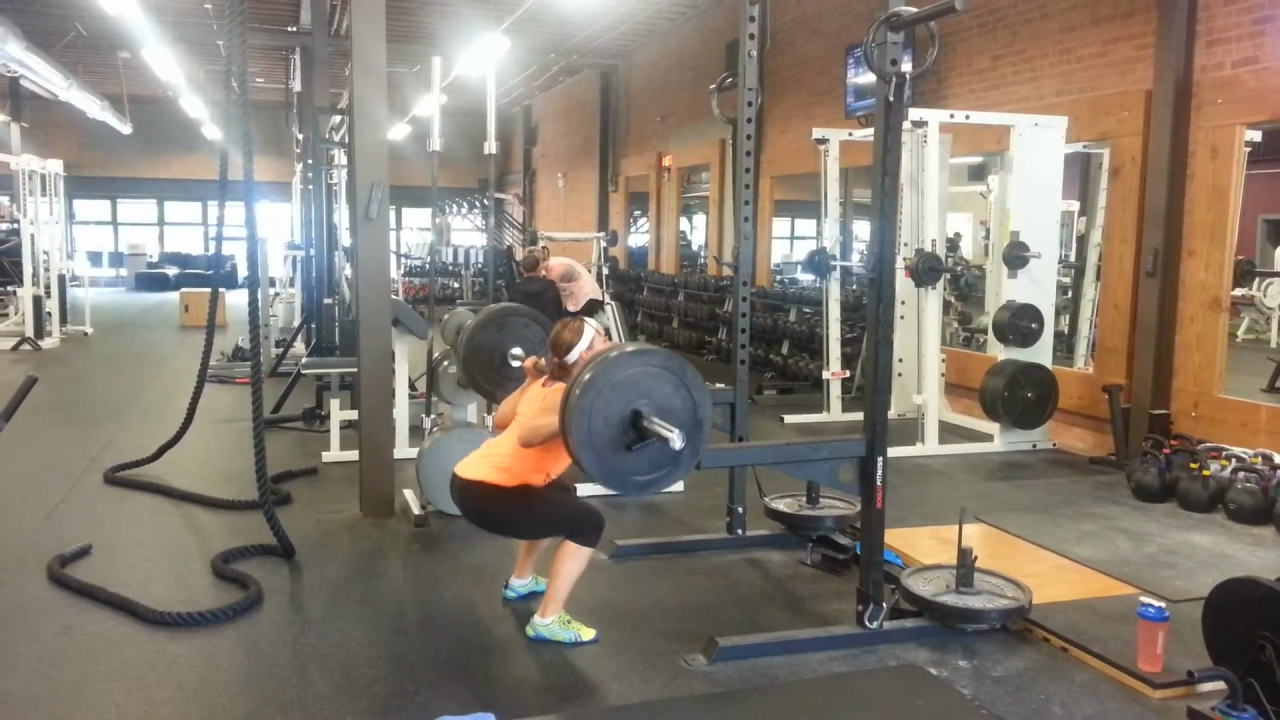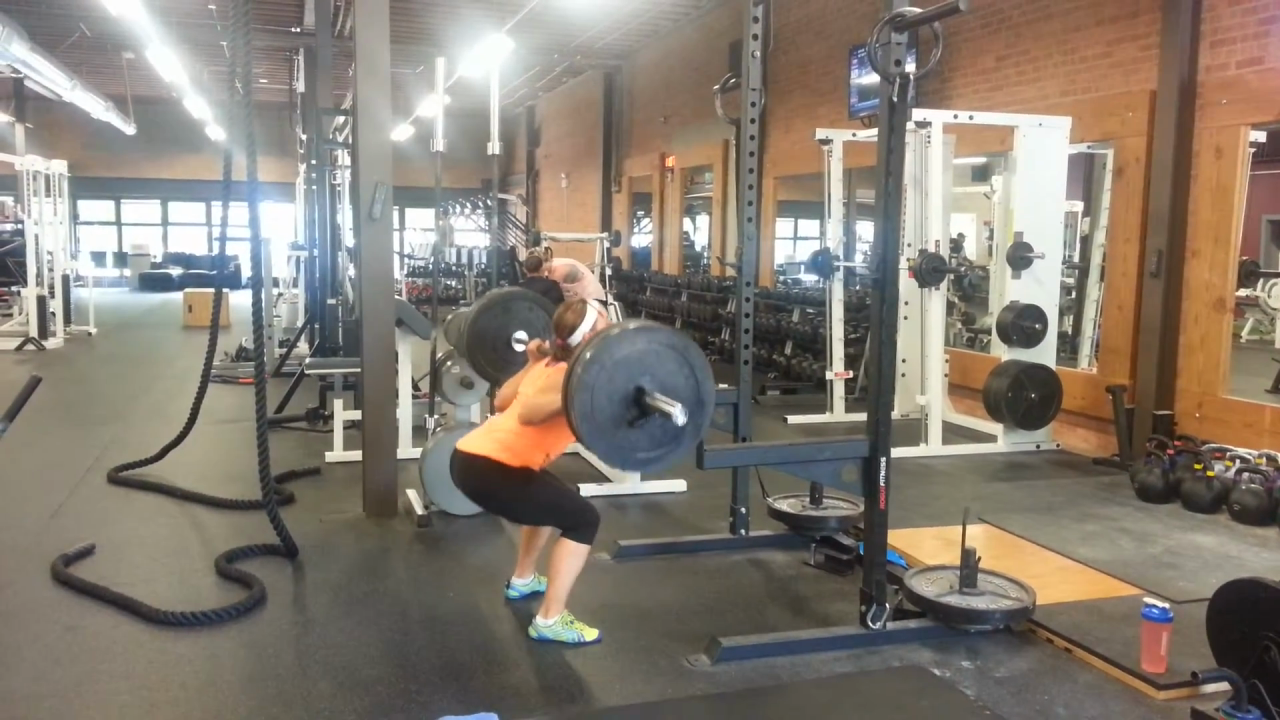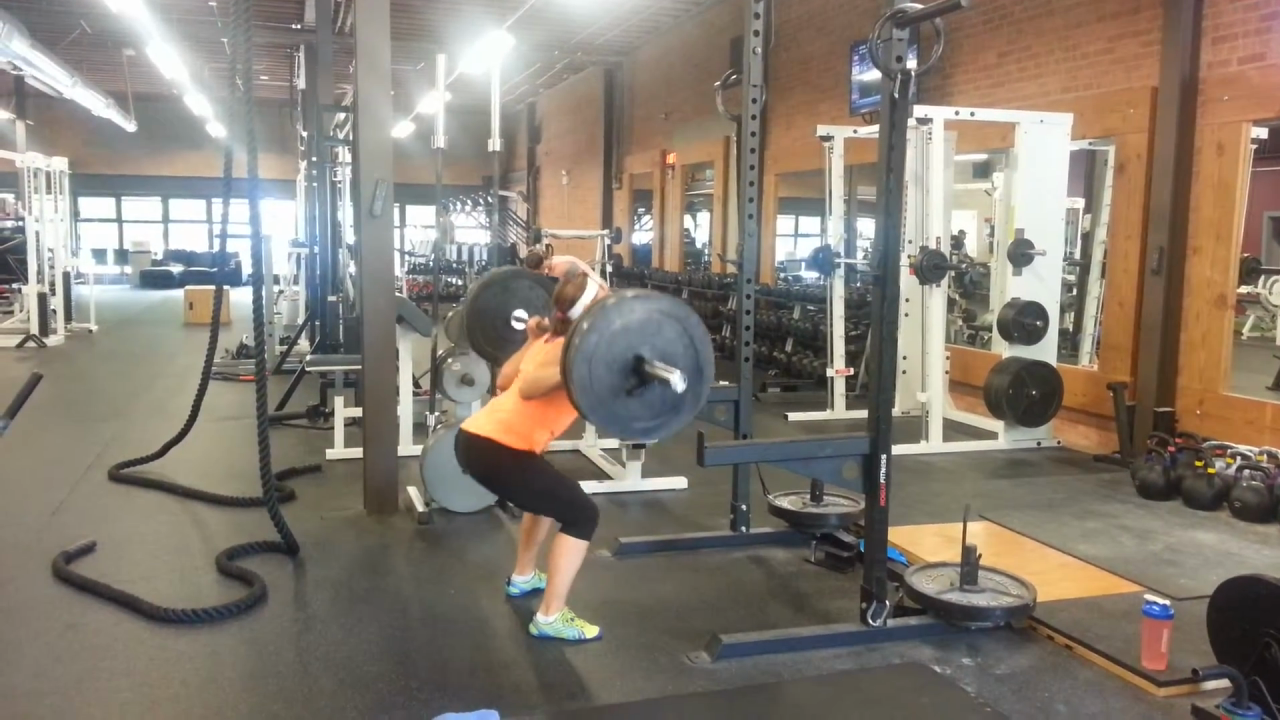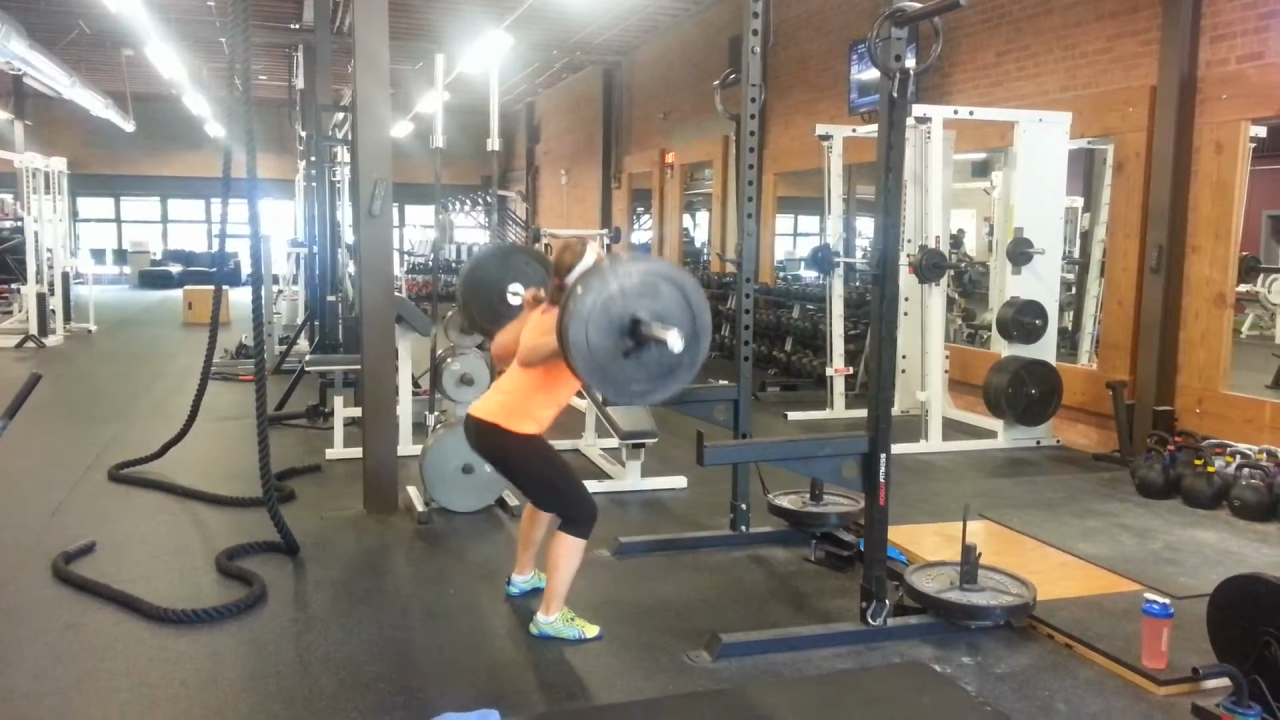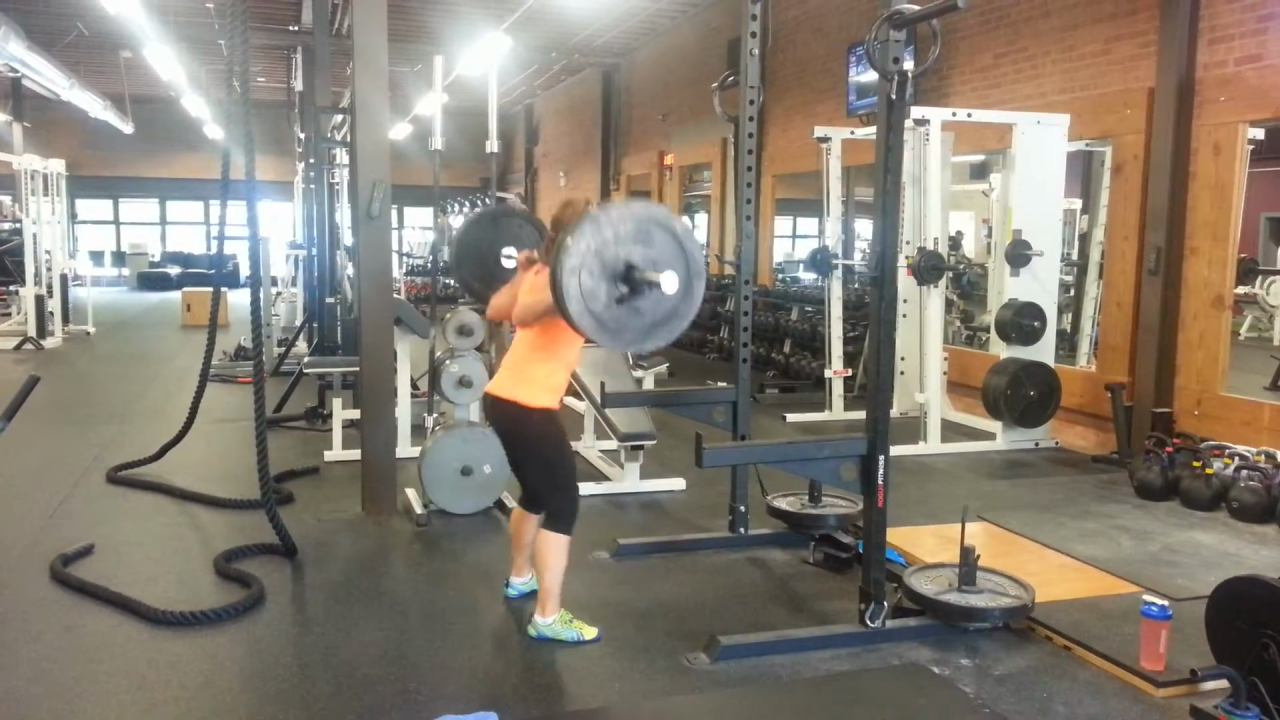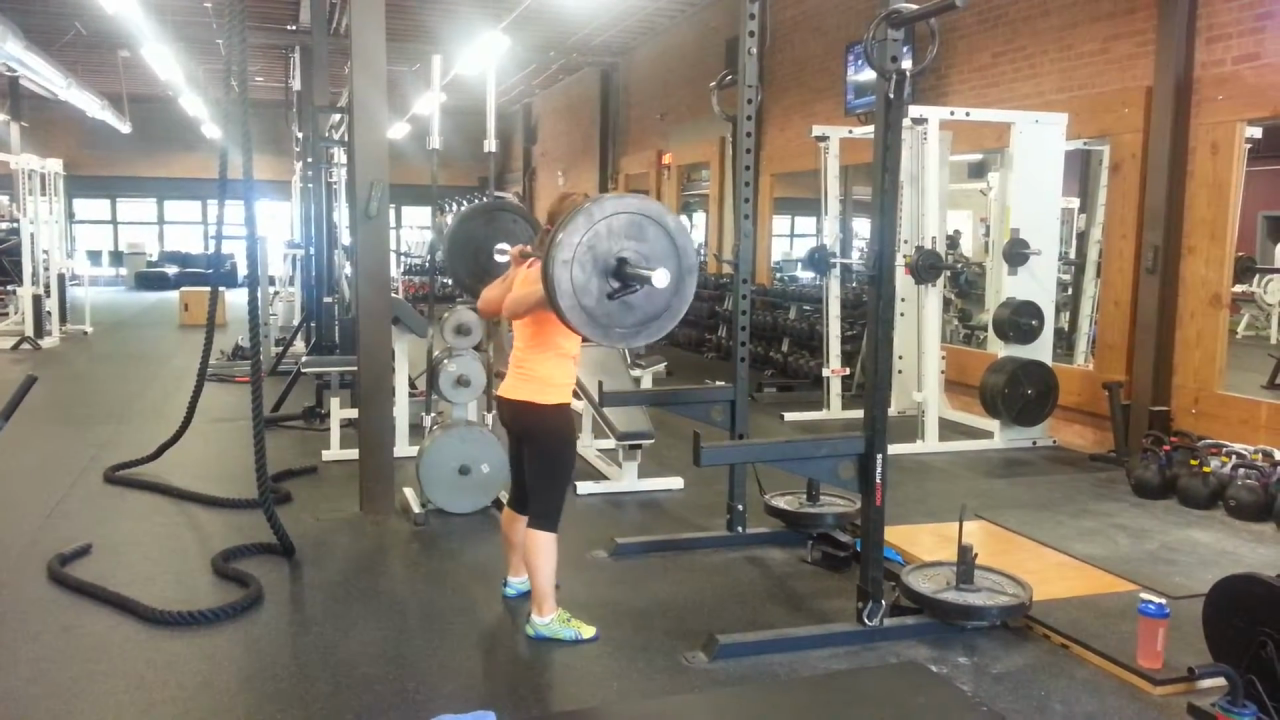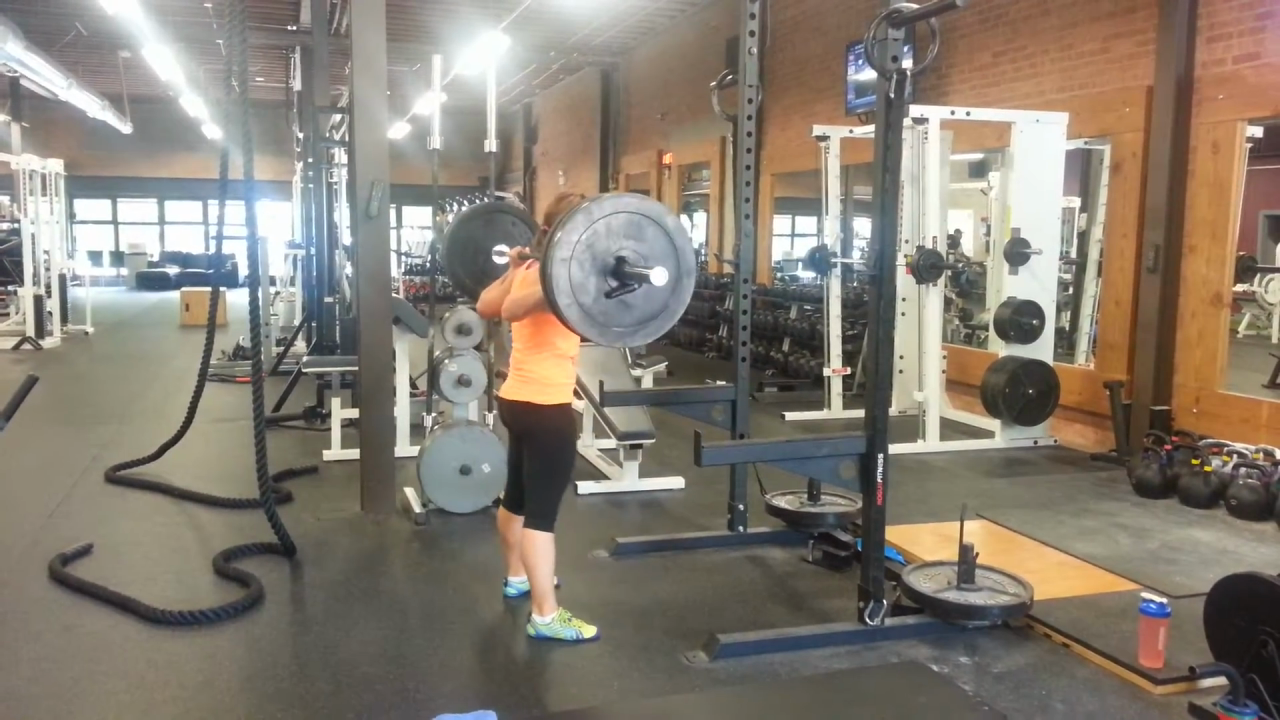
dt=0.2s
person 1, frame 1
left shoulder: (548, 383)
left elbow: (500, 420)
right elbow: (528, 436)
left wrist: (529, 379)
left hip: (471, 479)
right hip: (485, 492)
left knee: (560, 498)
right knee: (588, 522)
left ankle: (521, 581)
right ankle: (547, 621)
person 1, frame 2
left shoulder: (550, 365)
right elbow: (528, 414)
left hip: (472, 456)
right hip: (486, 467)
left knee: (555, 499)
right knee: (582, 519)
left ankle: (522, 580)
right ankle: (550, 620)
person 1, frame 3
left shoulder: (550, 342)
left elbow: (504, 380)
right elbow: (529, 388)
left hip: (476, 437)
right hip: (496, 448)
left knee: (551, 493)
right knee: (582, 514)
left ankle: (523, 577)
right ankle: (551, 618)
person 1, frame 4
left shoulder: (547, 312)
left elbow: (499, 350)
right elbow: (528, 356)
left wrist: (528, 311)
left hip: (486, 420)
right hip: (509, 431)
left knee: (551, 492)
right knee: (580, 512)
left ankle: (523, 576)
right ankle: (551, 617)
person 1, frame 5
left shoulder: (540, 272)
left elbow: (495, 311)
right elbow: (523, 315)
left wrist: (522, 272)
left hip: (504, 398)
right hip: (529, 407)
left knee: (536, 496)
right knee: (562, 509)
left ankle: (520, 578)
right ankle: (548, 618)
person 1, frame 6
left shoulder: (533, 267)
left elbow: (487, 304)
right elbow: (513, 307)
left wrist: (514, 266)
left hip: (516, 399)
right hip: (544, 405)
left knee: (523, 497)
right knee: (545, 511)
left ankle: (517, 578)
right ankle: (546, 617)
person 1, frame 7
left shoulder: (531, 268)
left elbow: (486, 306)
right elbow: (512, 310)
left wrist: (513, 268)
left hip: (517, 399)
right hip: (545, 406)
left knee: (519, 497)
right knee: (541, 511)
left ankle: (517, 577)
right ankle: (546, 617)
